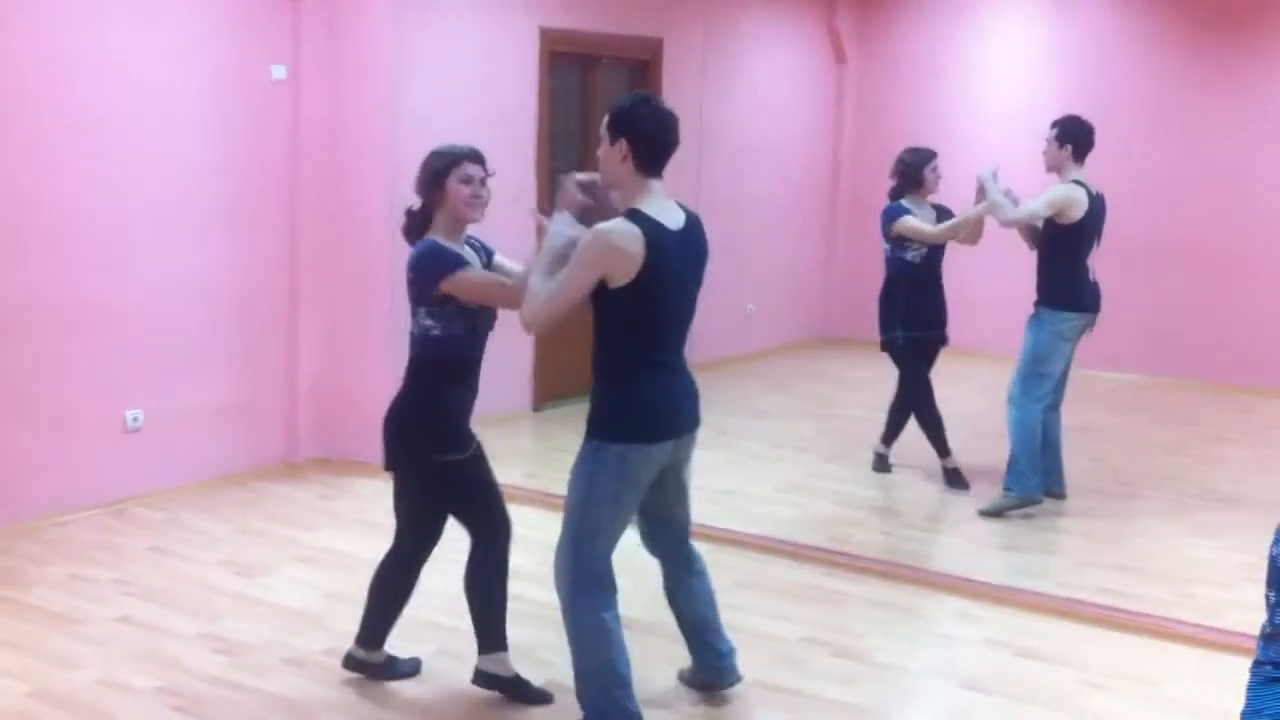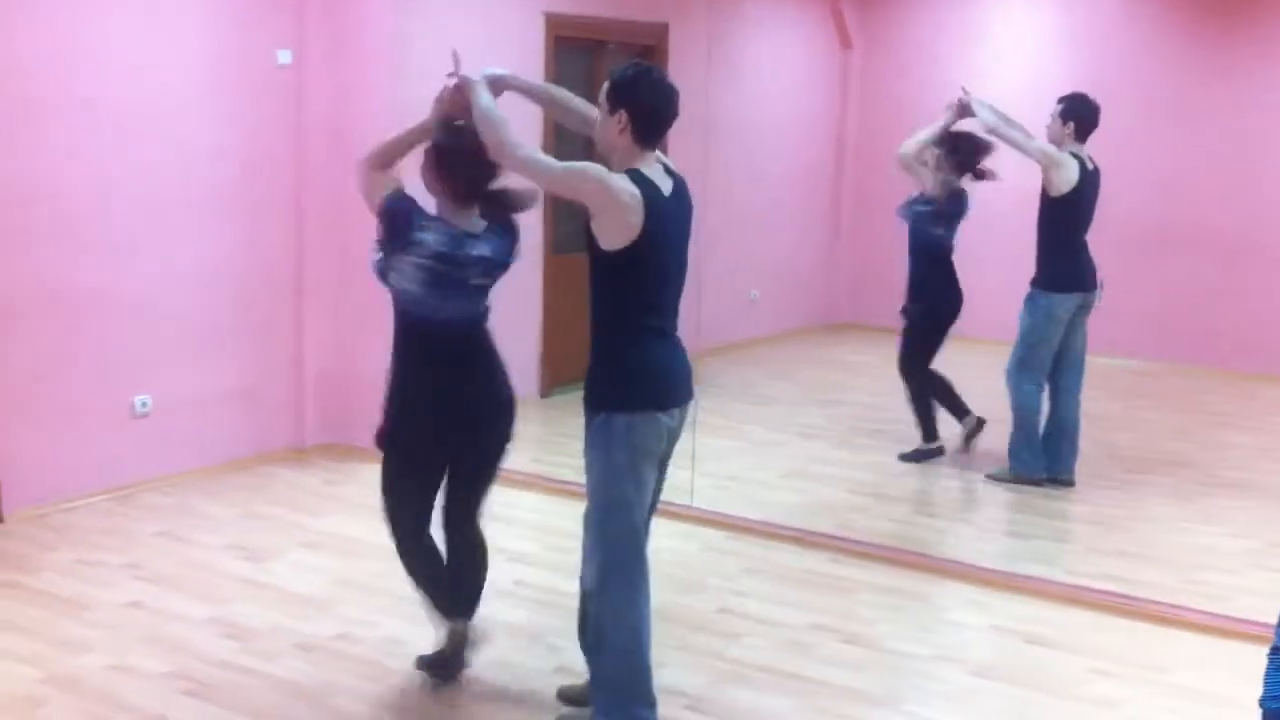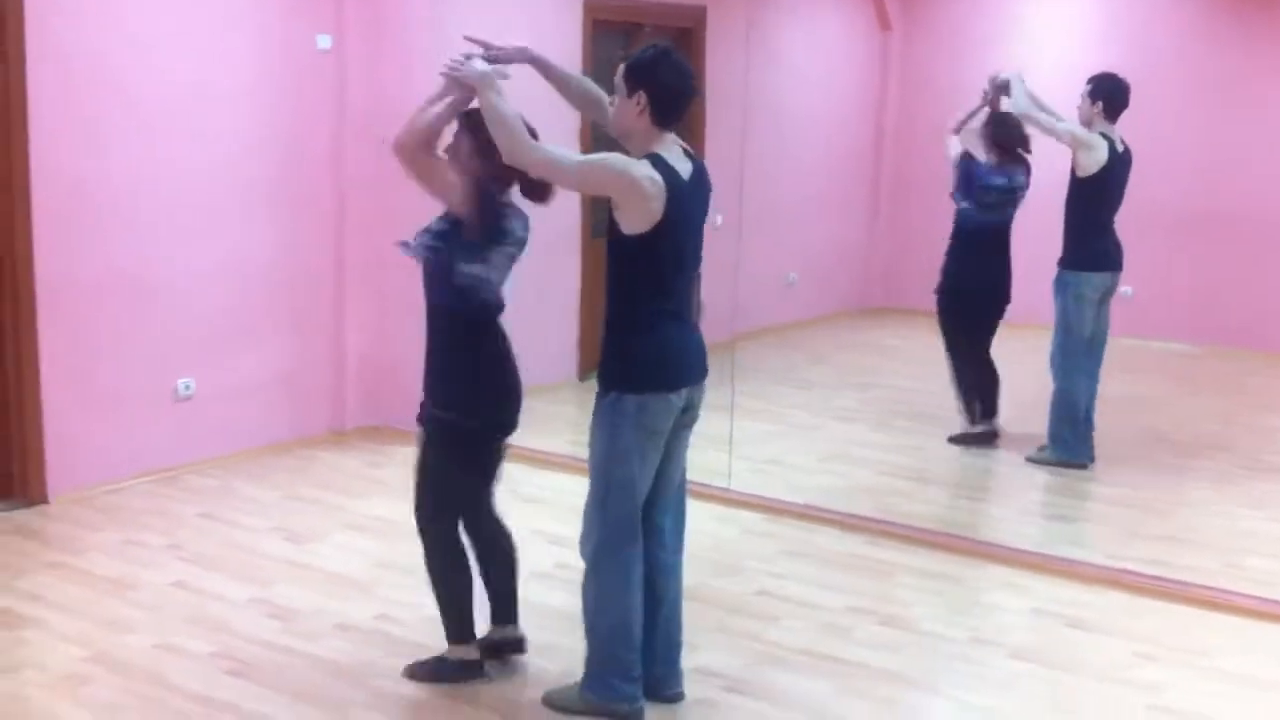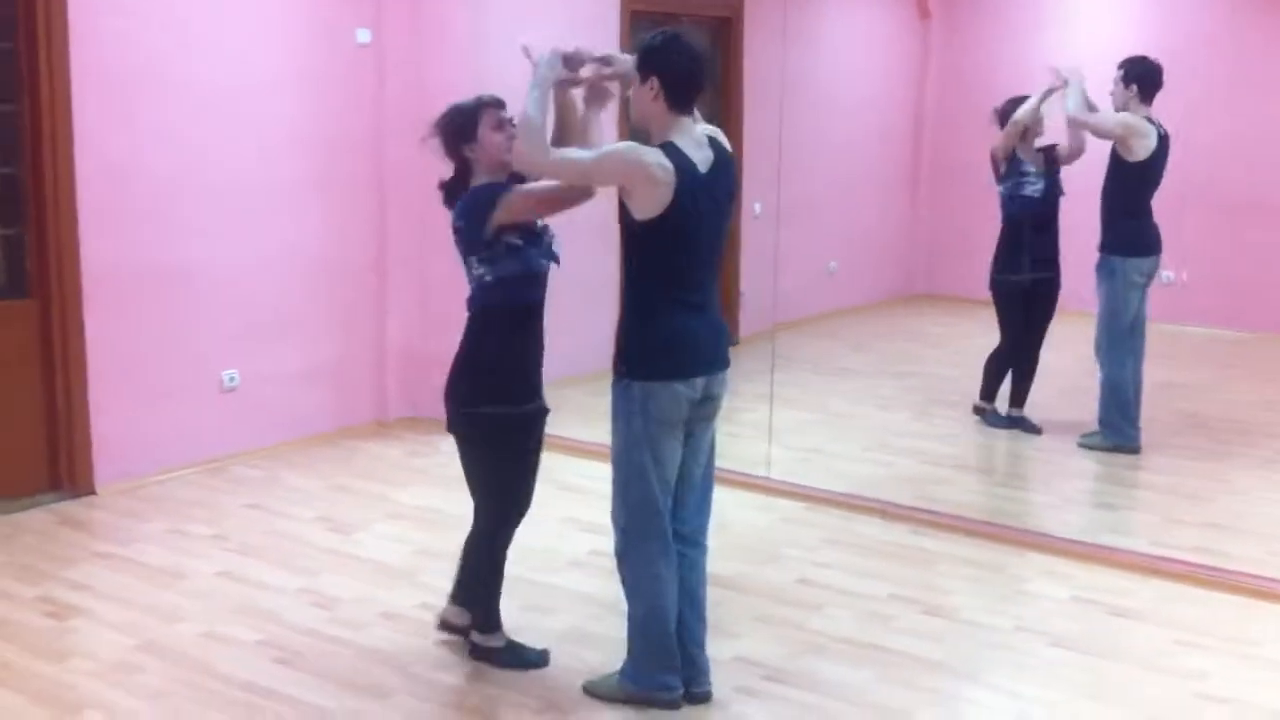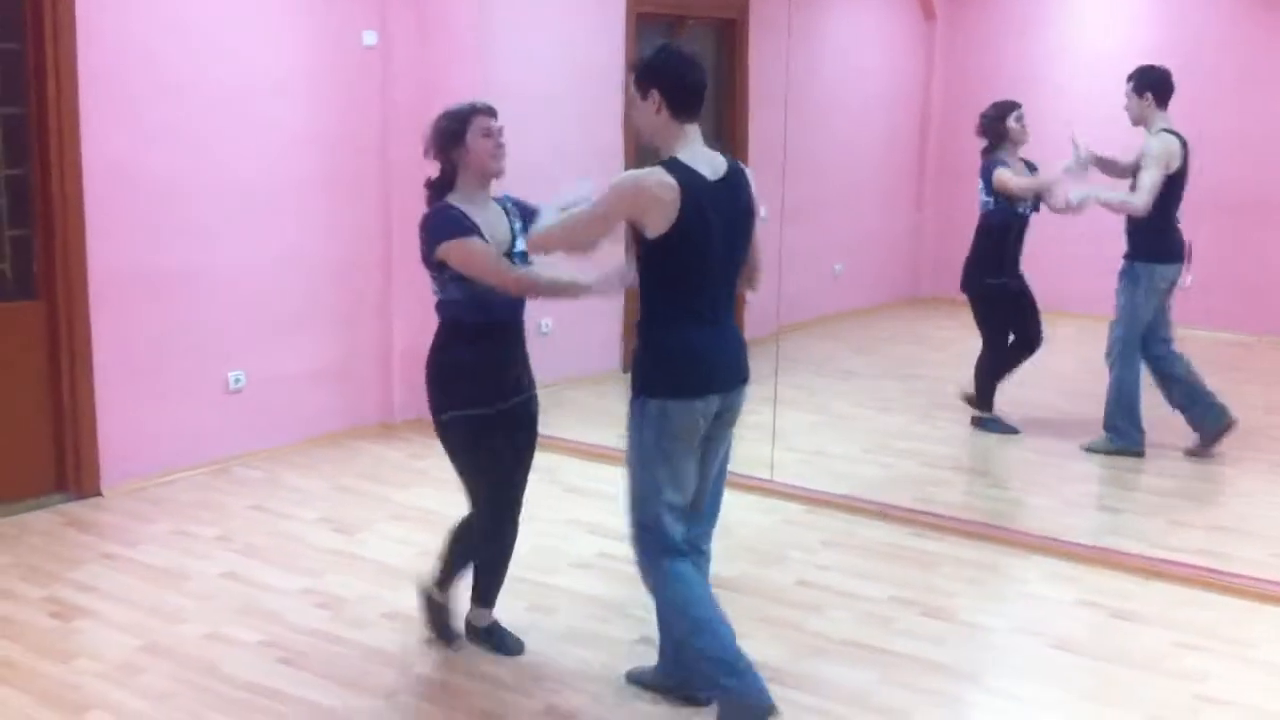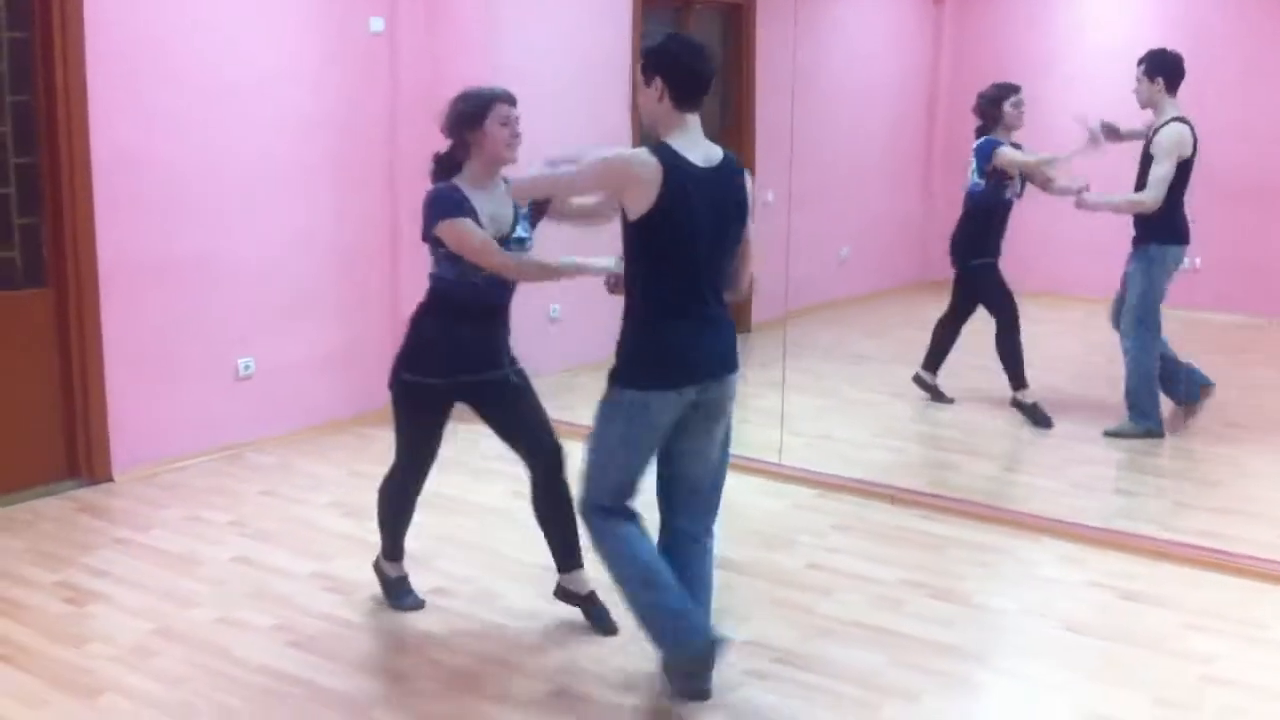
dt=0.4s
person 1, frame 1
left shoulder: (613, 238)
right shoulder: (691, 228)
left elbow: (534, 317)
left wrist: (556, 235)
right wrist: (593, 216)
left hip: (626, 425)
right hip: (677, 413)
left knee: (582, 572)
right knee: (673, 544)
right ankle: (714, 663)
person 1, frame 2
left shoulder: (608, 191)
right shoulder: (671, 182)
left elbow: (507, 151)
right elbow: (599, 129)
left wrist: (477, 90)
right wrist: (525, 86)
left hip: (628, 396)
right hip: (668, 386)
left knee: (614, 556)
right knee: (619, 541)
person 1, frame 3
left shoulder: (632, 177)
right shoulder: (687, 163)
left elbow: (521, 152)
right elbow: (603, 112)
left wrist: (485, 84)
right wrist: (531, 59)
left hip: (639, 378)
right hip: (683, 371)
left knee: (611, 537)
right knee: (659, 529)
person 1, frame 4
left shoulder: (641, 164)
right shoulder: (719, 150)
left elbow: (530, 157)
right elbow: (681, 110)
left wrist: (542, 80)
right wrist: (624, 69)
left hip: (655, 368)
right hip: (707, 362)
left knee: (643, 525)
right knee: (685, 523)
left ankle: (653, 675)
right ankle: (688, 668)
person 1, frame 5
left shoulder: (646, 187)
right shoulder: (739, 179)
left elbow: (544, 242)
left wrist: (582, 226)
left hip: (671, 384)
right hip: (727, 375)
left knee: (661, 545)
right knee: (690, 531)
person 1, frame 6
left shoulder: (633, 168)
right shoulder: (737, 176)
left elbow: (533, 186)
left wrist: (567, 170)
left hip: (652, 373)
right hip: (717, 368)
left knee: (604, 507)
right knee: (692, 522)
left ankle: (685, 635)
right ankle: (685, 657)
person 2, frame 1
left shoulder: (475, 251)
right shoulder: (431, 258)
left elbow: (527, 280)
right elbow: (512, 295)
left hip: (441, 423)
right hip: (428, 426)
person 2, frame 2
left shoulder: (405, 221)
right shoulder: (500, 236)
left elbow: (373, 169)
left wrist: (437, 119)
left hip: (417, 410)
right hip: (484, 406)
left knee: (408, 524)
right knee: (462, 522)
left ankle: (454, 633)
right ankle: (456, 633)
person 2, frame 3
left shoulder: (477, 210)
right shoulder: (508, 215)
left elbow: (409, 144)
left wrist: (459, 91)
right wrist: (467, 92)
left hip: (469, 397)
right hip: (462, 389)
left knee: (437, 518)
right knee: (475, 513)
left ankle: (464, 649)
right ankle: (503, 630)
person 2, frame 4
left shoulder: (500, 193)
right shoulder: (482, 203)
left elbow: (562, 152)
right elbow: (578, 187)
left wrist: (566, 94)
right wrist: (593, 109)
left hip: (506, 378)
right hip: (490, 383)
left knee: (501, 504)
right knee: (501, 509)
left ankle: (462, 610)
right ankle: (486, 634)
person 2, frame 5
left shoulder: (514, 211)
right shoulder: (442, 223)
right elbow: (512, 281)
right wrist: (594, 285)
left hip: (511, 374)
right hip: (461, 382)
left knee: (506, 504)
right knee: (491, 506)
left ankle: (481, 612)
right ankle: (439, 590)
person 2, frame 6
left shoulder: (522, 195)
right shoulder: (444, 202)
left elbow: (589, 213)
right elbow: (506, 264)
right wrist: (590, 268)
left hip: (492, 355)
right hip: (433, 356)
left knee: (547, 459)
right knee: (412, 468)
left ankle: (573, 579)
right ankle: (390, 565)
person 3, frame 1
left shoulder: (1065, 194)
right shoulder: (1091, 196)
left elbow: (1007, 218)
right elbow: (1040, 241)
left wrist: (989, 183)
right wrist: (1014, 203)
left hip: (1060, 308)
right hip: (1077, 305)
left knee: (1027, 395)
right knee: (1045, 396)
left ankle: (1023, 486)
right ankle: (1049, 478)
person 3, frame 2
left shoulder: (1057, 160)
right shoulder: (1087, 167)
left elbow: (995, 128)
right elbow: (1028, 139)
left wrist: (975, 104)
right wrist: (989, 107)
left hip: (1055, 286)
right hip: (1081, 285)
left knee: (1025, 373)
right knee: (1066, 379)
left ankle: (1027, 464)
right ankle: (1060, 466)
person 3, frame 3
left shoulder: (1087, 142)
right shoulder: (1120, 149)
left elbow: (1026, 112)
right elbow: (1061, 124)
left wrist: (1015, 84)
right wrist: (1027, 92)
left hip: (1082, 266)
right hip: (1105, 263)
left knee: (1069, 358)
right knee: (1086, 359)
left ankle: (1068, 448)
right ankle: (1076, 441)
person 3, frame 4
left shoulder: (1133, 126)
right shoulder: (1152, 131)
left elbow: (1075, 116)
right elbow: (1093, 122)
left wrist: (1074, 84)
right wrist: (1076, 91)
left hip: (1125, 250)
right hip: (1141, 248)
left knee: (1113, 343)
right knee: (1128, 343)
left ankle: (1119, 433)
right ankle: (1121, 427)
person 3, frame 5
left shoulder: (1161, 143)
right shoulder: (1166, 143)
left elbow: (1138, 205)
right elbow: (1129, 172)
left wrist: (1093, 193)
right wrist: (1095, 160)
left hip: (1150, 259)
right hip: (1161, 256)
left knee: (1123, 346)
right knee: (1156, 345)
left ankle: (1123, 436)
right ankle: (1210, 418)
person 3, frame 6
left shoulder: (1173, 133)
right shoulder: (1163, 126)
left elbow: (1150, 200)
right elbow: (1121, 135)
left wrist: (1097, 202)
right wrist: (1102, 128)
left hip: (1160, 243)
right hip: (1157, 241)
left knee: (1137, 330)
right knee: (1135, 323)
left ankle: (1144, 419)
right ankle: (1189, 386)
person 4, frame 1
left shoulder: (939, 212)
right shoulder: (894, 212)
left elbow: (969, 238)
right elbow: (931, 234)
left wrist: (979, 207)
right wrist: (977, 212)
left hip: (931, 310)
right hip: (899, 313)
left knee: (912, 385)
right knee: (918, 386)
left ankle: (884, 447)
right ankle: (947, 460)
person 4, frame 2
left shoulder: (946, 195)
right shoulder: (952, 191)
left elbow: (907, 153)
right elbow: (912, 154)
left wrist: (946, 121)
right wrist: (949, 121)
left hip: (931, 297)
right hip: (937, 293)
left knee: (912, 366)
right knee: (917, 366)
left ankle: (932, 441)
right ankle: (966, 419)
person 4, frame 3
left shoulder: (968, 166)
right shoulder: (1018, 172)
left elbow: (958, 136)
left wrist: (986, 105)
right wrist: (996, 106)
left hip: (959, 273)
right hip: (994, 275)
left knee: (959, 349)
right knee: (977, 350)
left ankle: (978, 424)
right ankle: (984, 423)
person 4, frame 4
left shoulder: (1050, 157)
right shoulder: (1004, 156)
left elbow: (1077, 146)
right elbow: (1015, 122)
left wrist: (1056, 92)
right wrist: (1045, 91)
left hip: (1045, 264)
right hip: (1012, 264)
left knee: (1032, 343)
right knee: (1011, 342)
left ankle: (1015, 410)
right ankle: (985, 403)
person 4, frame 5
left shoulder: (1027, 168)
right shoulder: (993, 165)
left elbow: (1054, 202)
right elbow: (1020, 188)
left wrist: (1071, 201)
left hip: (1008, 269)
right hip: (985, 270)
left knee: (1030, 337)
right knee: (996, 341)
left ankle: (978, 393)
right ankle: (982, 411)
person 4, frame 6
left shoulder: (1014, 151)
right shoulder: (987, 147)
left elbow: (1046, 183)
right elbow: (1029, 165)
left wrist: (1075, 189)
right wrist: (1079, 148)
left hip: (984, 248)
right hip: (972, 248)
left knee: (959, 311)
right knee: (1007, 315)
left ankle: (927, 373)
right ankle: (1022, 394)
